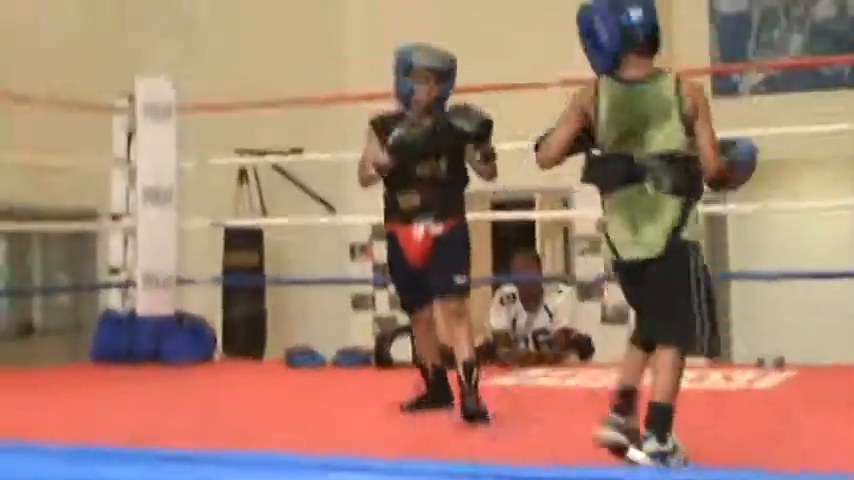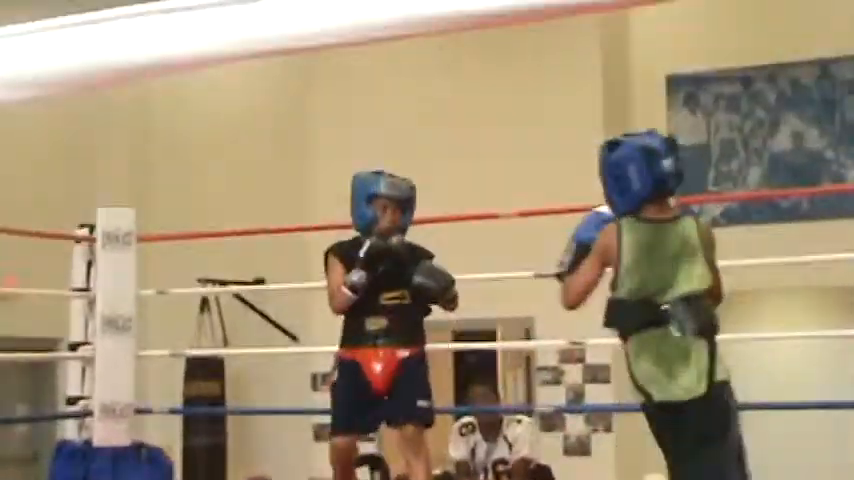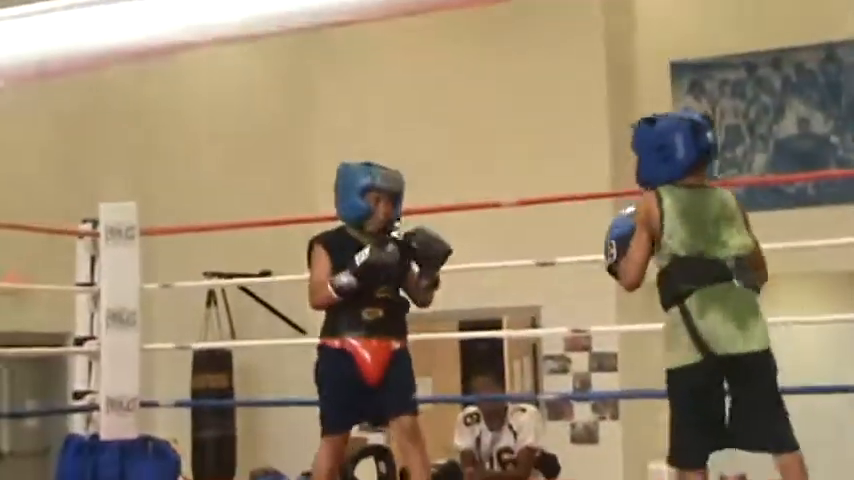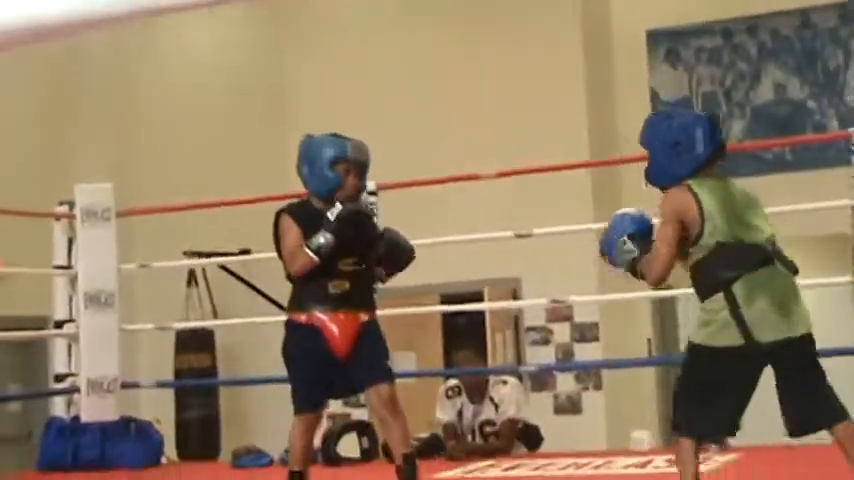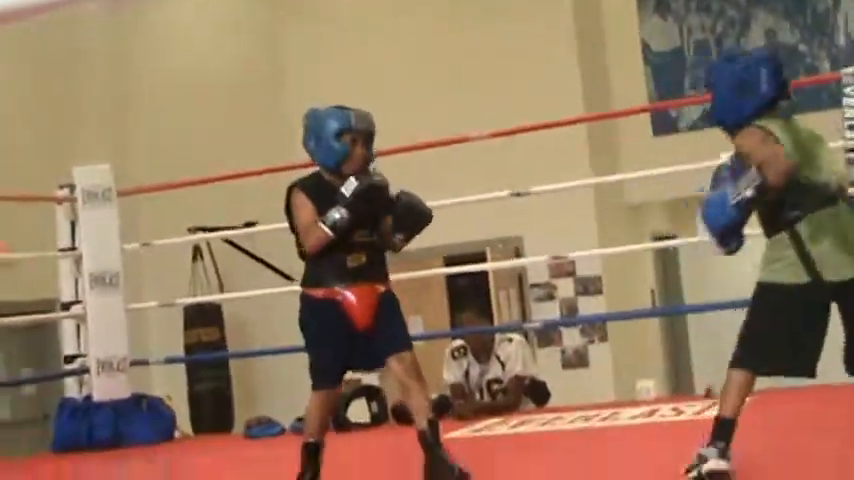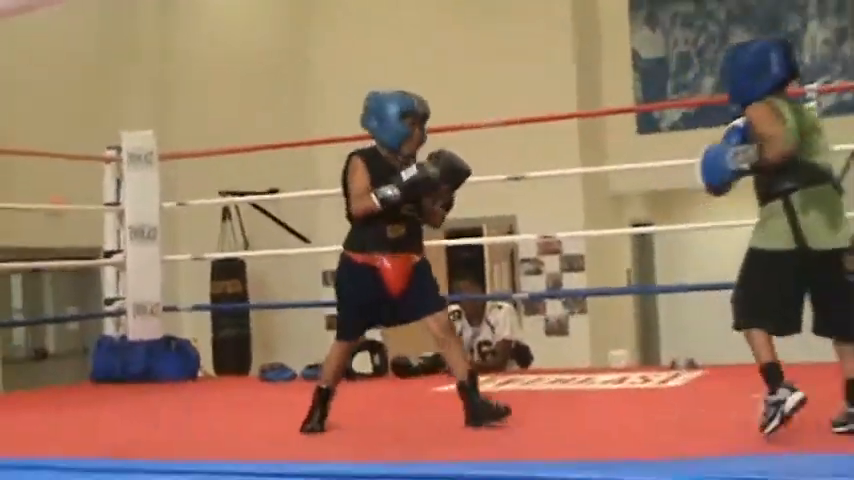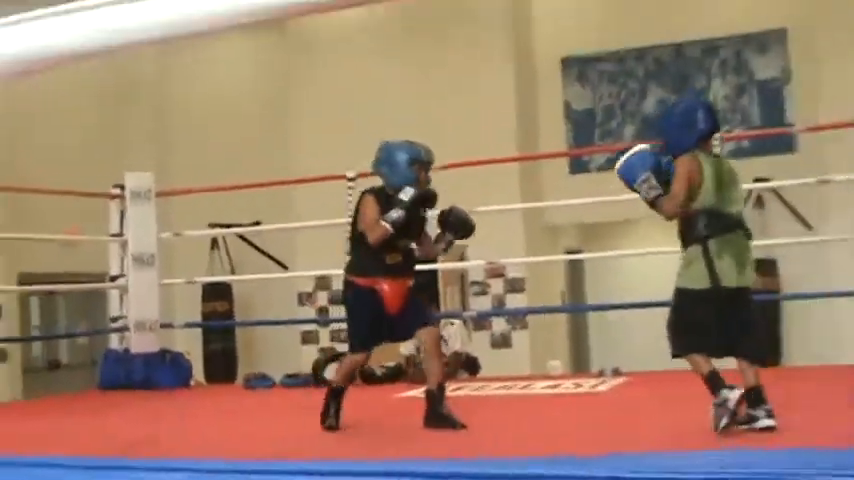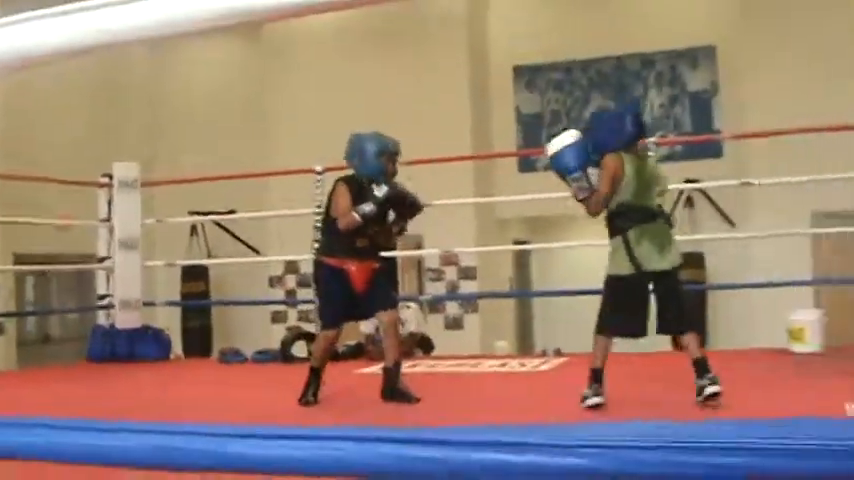
dt=0.2s
person 1, frame 1
left shoulder: (593, 95)
right shoulder: (687, 91)
left elbow: (547, 157)
right elbow: (712, 165)
left wrist: (579, 139)
right wrist: (734, 163)
left hip: (622, 229)
right hip: (670, 225)
left knee: (650, 330)
right knee: (675, 335)
left ankle: (620, 417)
right ankle: (658, 438)
person 1, frame 2
left shoulder: (614, 237)
right shoulder: (698, 231)
left elbow: (571, 298)
right elbow: (715, 297)
left wrist: (572, 263)
left hip: (649, 365)
right hip: (697, 361)
person 1, frame 3
left shoulder: (651, 203)
right shoulder: (729, 202)
left elbow: (630, 279)
right elbow: (760, 273)
left wrist: (615, 256)
left hip: (691, 334)
right hip: (745, 326)
left knee: (690, 448)
right knee: (777, 434)
person 1, frame 4
left shoulder: (677, 198)
right shoulder: (741, 193)
left elbow: (656, 273)
right elbow: (767, 251)
left wrist: (629, 253)
left hip: (733, 316)
right hip: (784, 306)
left knee: (689, 418)
right knee: (823, 408)
person 1, frame 5
left shoulder: (750, 137)
right shoulder: (805, 132)
left elbow: (783, 166)
left wrist: (745, 192)
left hip: (799, 252)
left knee: (748, 355)
person 1, frame 6
left shoulder: (759, 111)
right shoulder: (806, 116)
left elbow: (779, 147)
left wrist: (744, 161)
left hip: (787, 221)
left knee: (751, 312)
left ankle: (778, 390)
person 1, frame 7
left shoulder: (687, 163)
right shoulder: (725, 166)
left elbow: (671, 210)
left wrist: (648, 188)
right wrist: (668, 180)
left hip: (705, 261)
right hip: (736, 259)
left knee: (686, 336)
right knee: (741, 338)
left ankle: (722, 392)
right ankle: (758, 407)
person 1, frame 8
left shoulder: (612, 161)
right shoulder: (649, 164)
left elbow: (595, 207)
left wrist: (576, 179)
right wrist: (594, 171)
left hip: (631, 250)
right hip: (660, 247)
left knee: (610, 321)
right knee: (680, 318)
left ankle: (595, 386)
person 2, frame 1
left shoulder: (453, 126)
right shoulder: (385, 127)
left elbow: (489, 174)
right elbow: (365, 175)
left wrist: (481, 141)
right wrist: (394, 151)
left hip: (446, 231)
right hip: (403, 235)
left knee: (453, 305)
right knee: (419, 313)
left ankle: (470, 392)
person 2, frame 2
left shoulder: (415, 257)
right shoulder: (341, 254)
left elbow: (451, 304)
right elbow: (336, 303)
left wrist: (442, 289)
right wrist: (364, 265)
left hip: (406, 360)
right hip: (358, 361)
left knee: (411, 434)
right knee: (341, 445)
person 2, frame 3
left shoulder: (397, 248)
right shoulder: (327, 245)
left elbow: (422, 299)
right elbow: (317, 298)
left wrist: (430, 268)
right wrist: (357, 271)
left hip: (391, 352)
right hip: (342, 354)
left knee: (407, 427)
right knee: (334, 439)
person 2, frame 4
left shoulder: (359, 220)
right shoulder: (293, 217)
left elbow: (377, 274)
right elbow: (296, 267)
left wrist: (391, 261)
right wrist: (331, 229)
left hip: (360, 325)
right hip: (311, 328)
left knee: (384, 397)
right knee: (308, 414)
person 2, frame 5
left shoulder: (371, 190)
right shoulder: (305, 192)
left elbow: (390, 242)
right elbow: (311, 243)
left wrist: (405, 227)
right wrist: (345, 204)
left hip: (375, 296)
right hip: (327, 303)
left knee: (407, 366)
right knee: (326, 389)
person 2, frame 6
left shoulder: (413, 168)
right shoulder: (361, 162)
left elbow: (433, 219)
right elbow: (358, 206)
left wrist: (445, 190)
right wrist: (401, 186)
left hip: (409, 263)
right hip: (365, 265)
left knee: (441, 325)
right knee: (347, 340)
left ankle: (473, 402)
right ankle: (318, 409)
person 2, frame 7
left shoulder: (415, 205)
right shoulder: (372, 199)
left elbow: (427, 251)
right elbow: (373, 236)
left wrist: (450, 233)
right wrist: (401, 208)
left hip: (402, 287)
right hip: (366, 288)
left knee: (431, 338)
right knee: (359, 355)
left ankle: (435, 409)
right ankle: (332, 400)
person 2, frame 8
left shoulder: (380, 194)
right shoulder: (345, 187)
left elbow: (384, 236)
right elbow: (344, 222)
left wrist: (400, 217)
right wrist: (375, 202)
left hip: (368, 268)
right hip: (335, 268)
left knee: (390, 319)
right knee: (330, 332)
left ankle: (392, 384)
right ankle: (312, 384)
